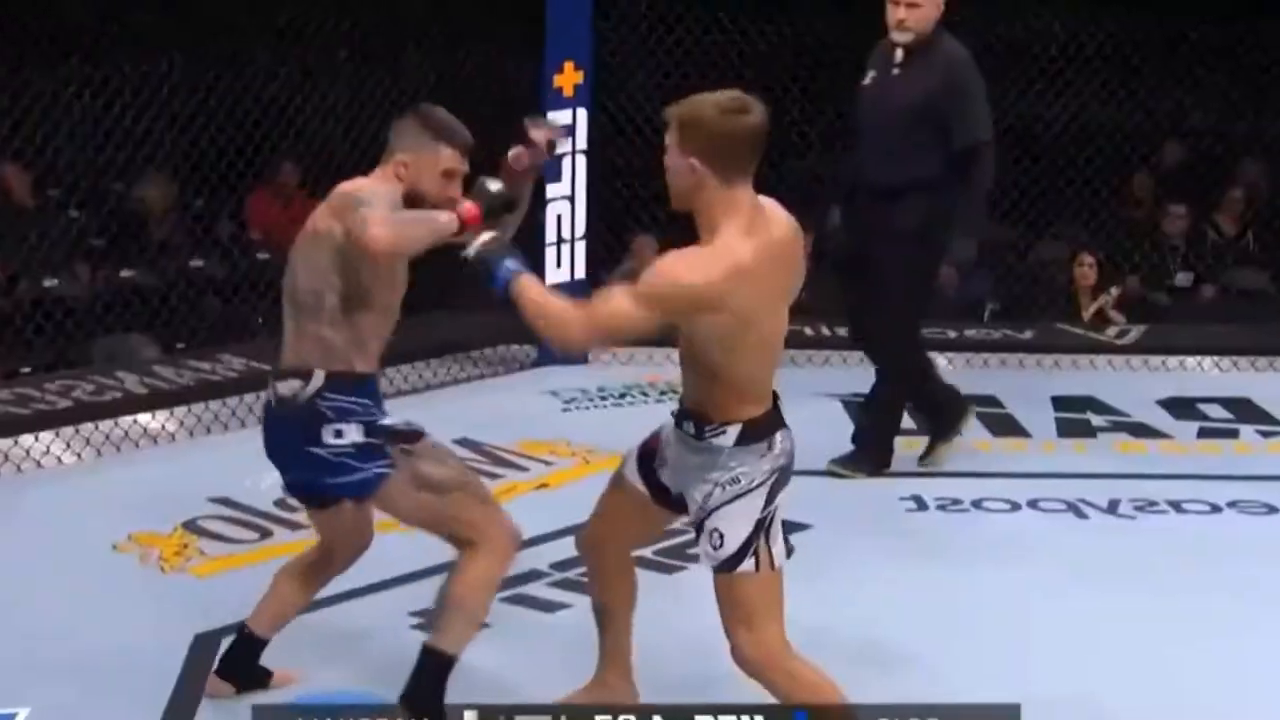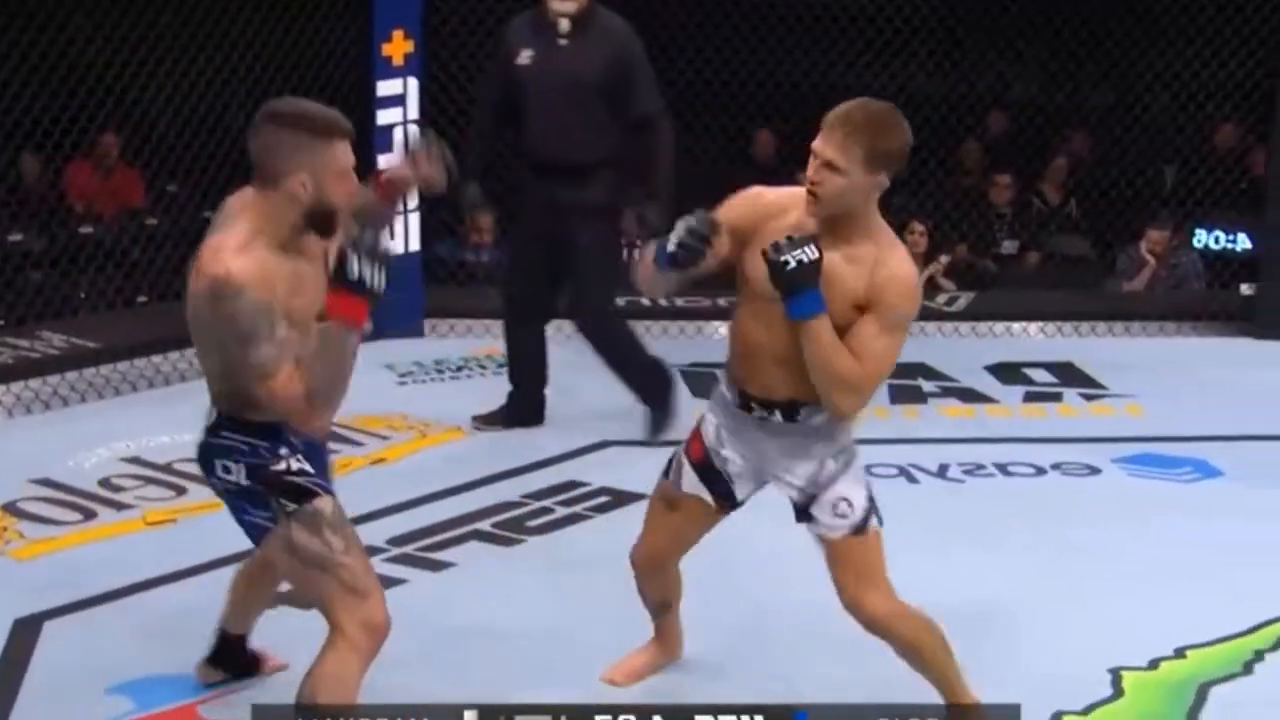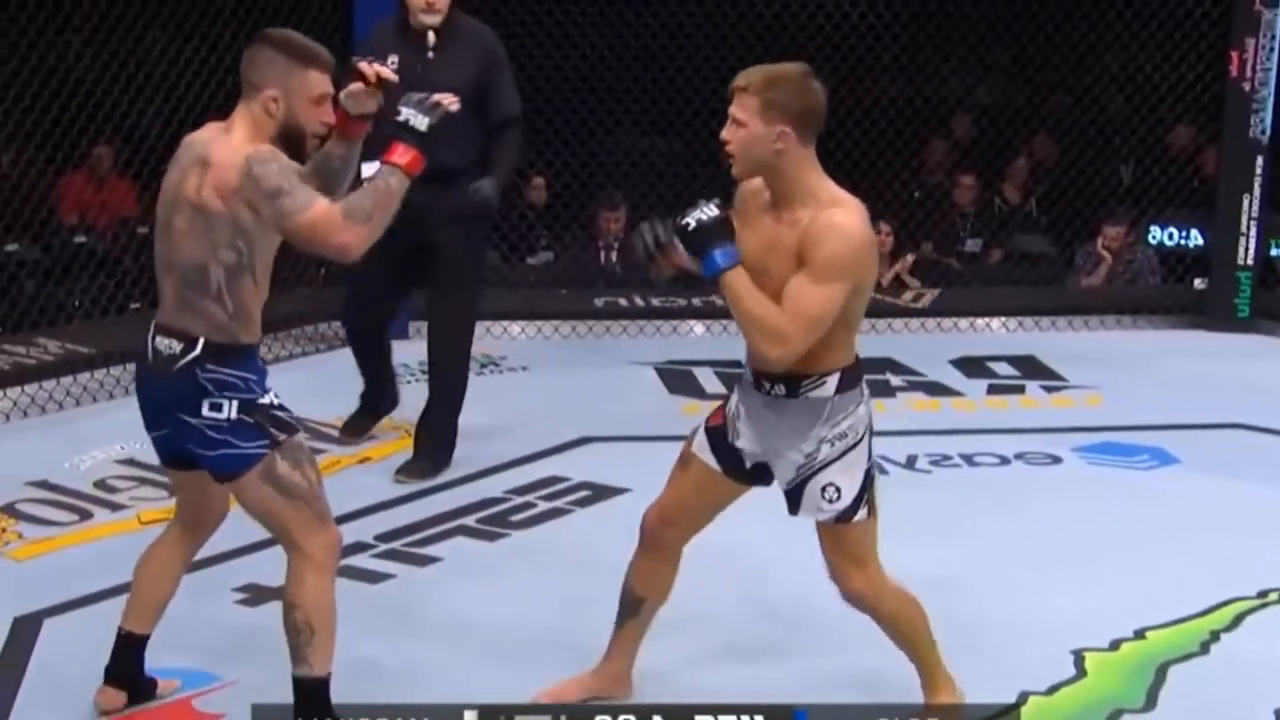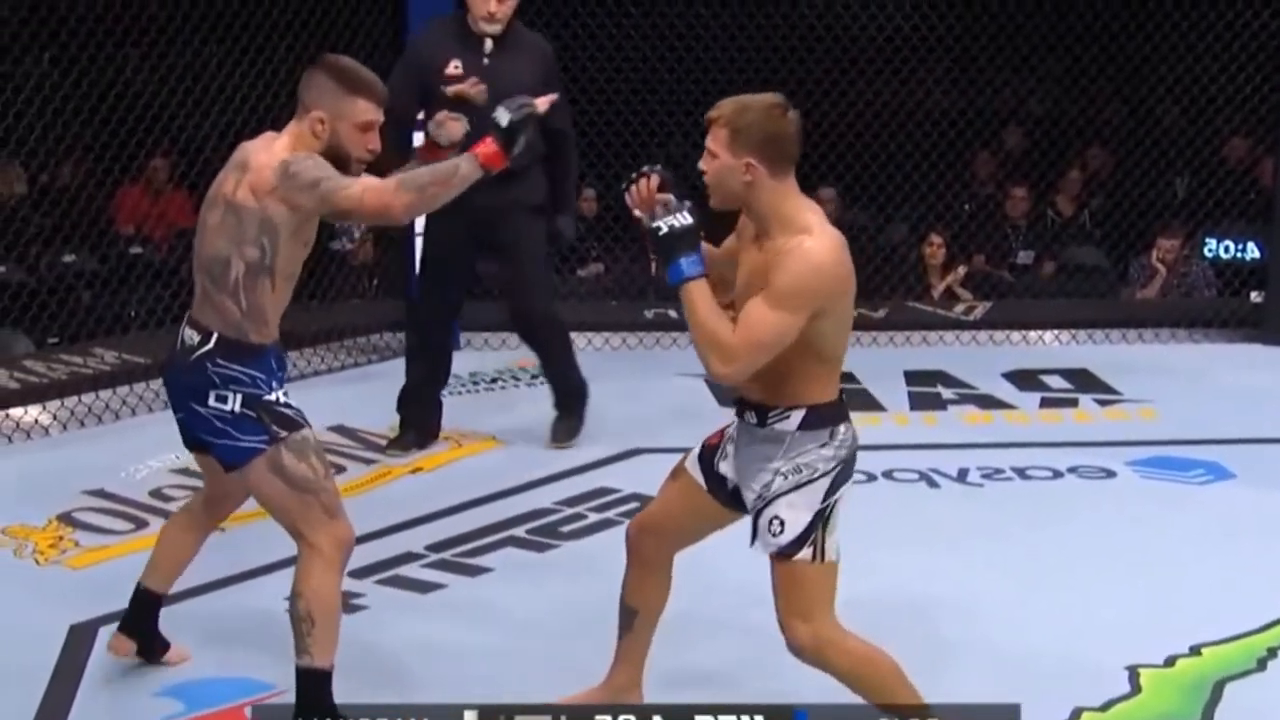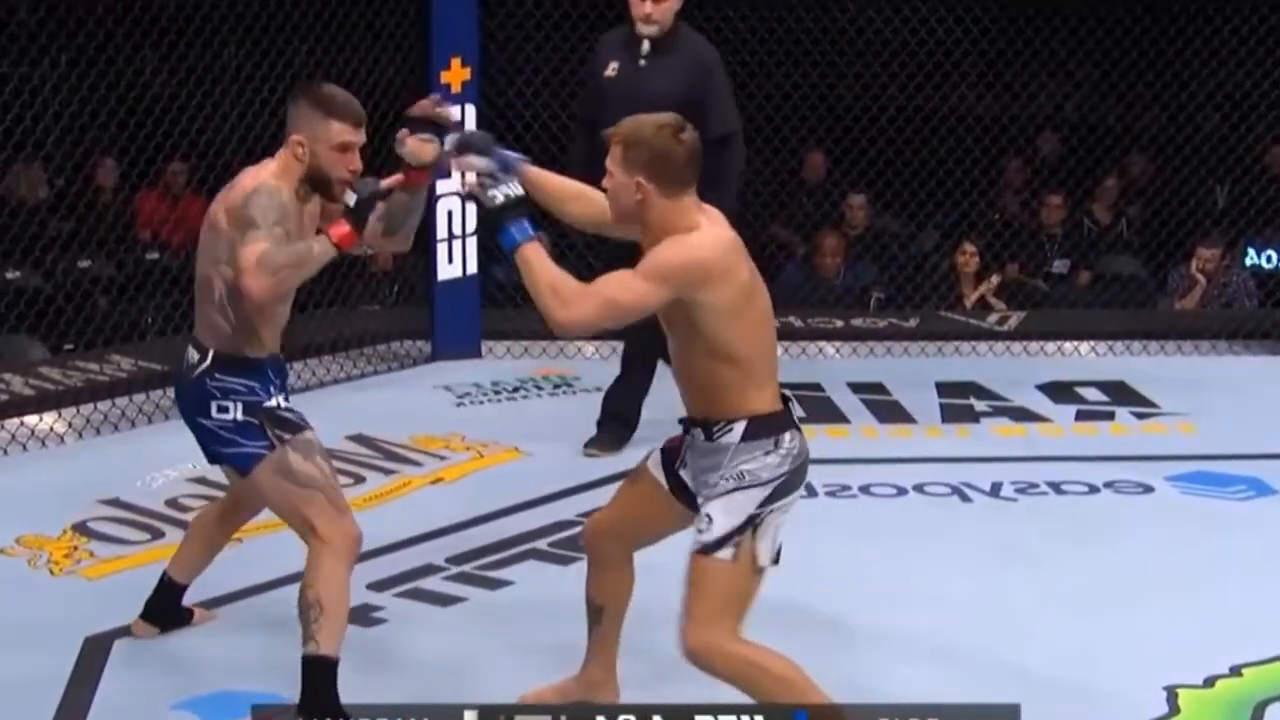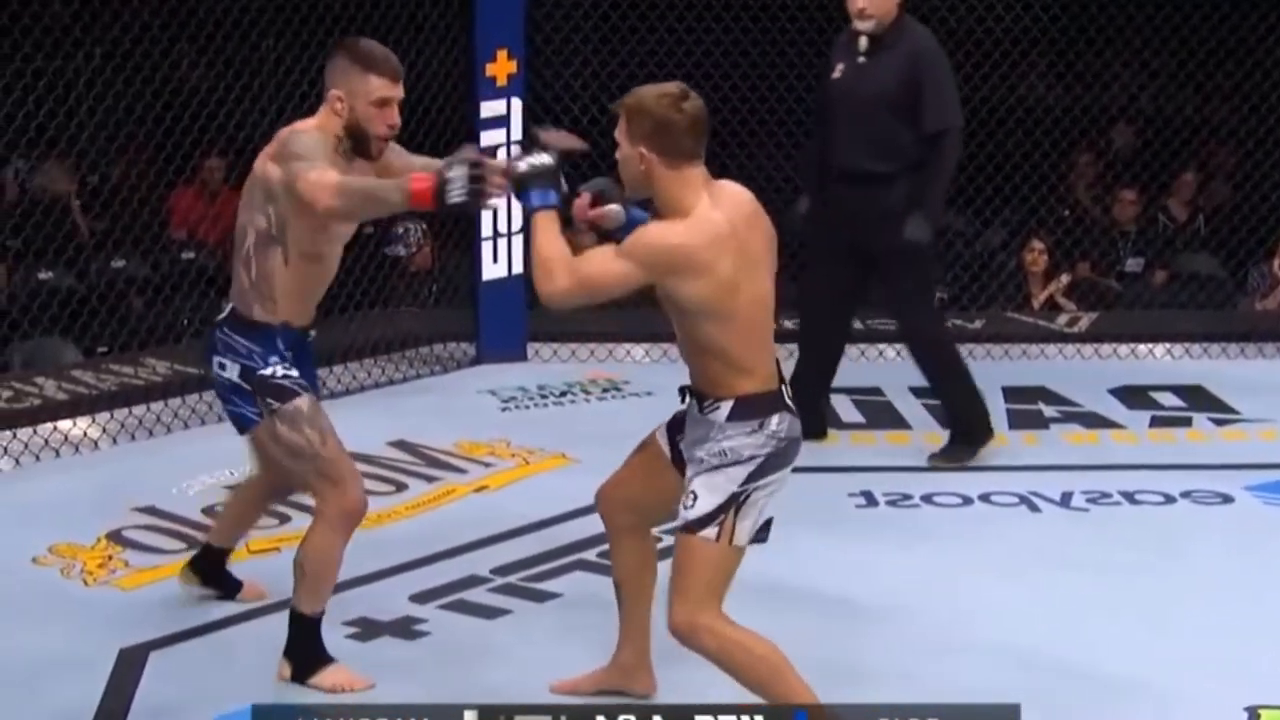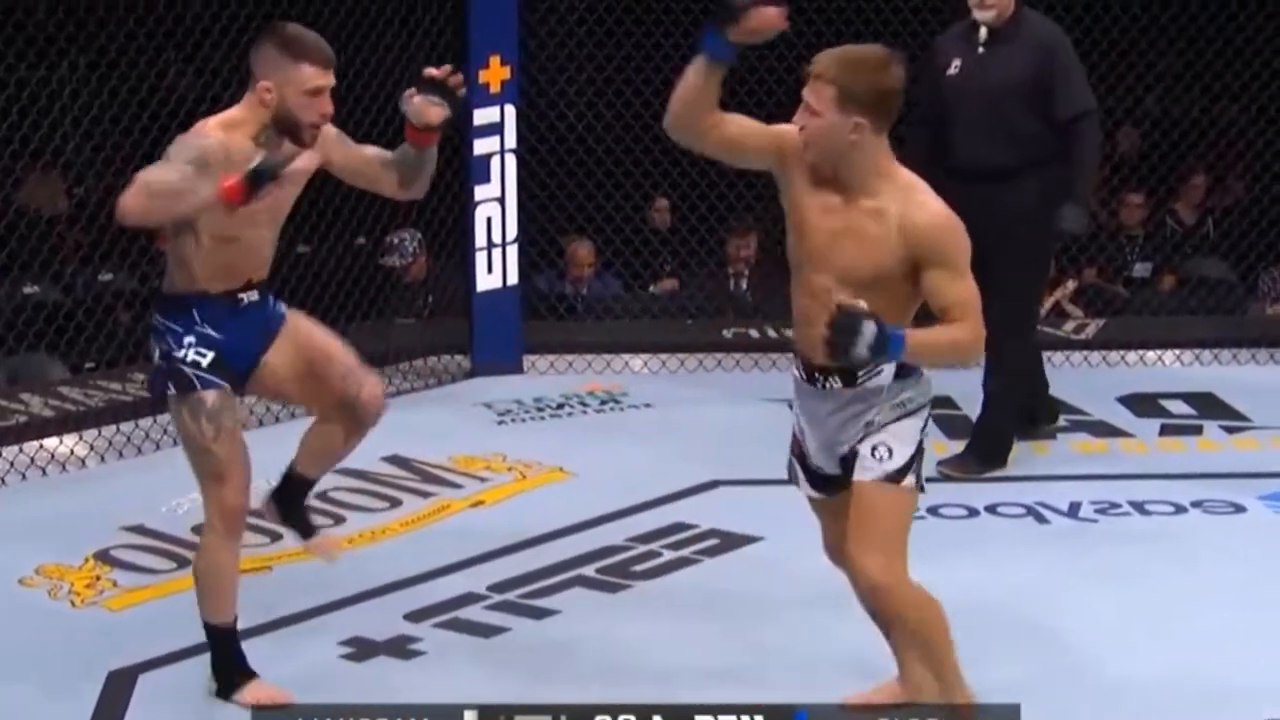
dt=0.7s
person 1, frame 1
left shoulder: (363, 203)
right shoulder: (366, 198)
right elbow: (381, 242)
left wrist: (516, 169)
right wrist: (464, 213)
left hip: (294, 414)
right hip: (335, 412)
left knee: (343, 542)
right knee: (494, 539)
left ankle: (237, 668)
person 1, frame 2
left shoulder: (262, 203)
right shoulder: (234, 278)
left elbow: (348, 236)
right elbow: (311, 416)
left wrist: (391, 187)
right wrist: (350, 303)
left hip: (287, 432)
right hip: (260, 453)
left knee: (290, 551)
right knee: (362, 620)
left ankle: (228, 655)
person 1, frame 3
left shoulder: (205, 144)
right shoulder: (250, 165)
left elbow: (317, 194)
right elbow: (345, 237)
left wrist: (355, 122)
right wrist: (404, 148)
left hip: (168, 369)
right hip: (219, 382)
left knee: (195, 521)
right knee: (315, 546)
person 1, frame 4
left shoulder: (268, 152)
right shoulder: (291, 170)
left elbow: (382, 197)
right elbow: (393, 202)
right wrist: (493, 148)
left hip: (204, 363)
right hip: (235, 376)
left knee: (214, 501)
right knee: (328, 537)
left ankle: (137, 630)
person 1, frame 5
left shoulder: (309, 191)
right shoulder: (264, 195)
left elbow: (394, 236)
right elbow: (260, 284)
left wrist: (415, 170)
right wrist: (340, 232)
left hip: (231, 378)
right hip: (237, 388)
left knee: (247, 496)
right knee: (336, 534)
left ankle: (159, 610)
person 1, frame 6
left shoulder: (366, 151)
right shoulder: (302, 145)
left elbow: (438, 178)
right elbow: (330, 199)
left wrist: (476, 174)
right wrist: (430, 191)
left hip: (284, 343)
right hip: (256, 349)
left knee: (280, 476)
right knee: (344, 499)
left ankle: (208, 566)
right ankle: (302, 655)
person 1, frame 7
left shoulder: (314, 136)
right shoulder: (210, 142)
left elbow: (408, 184)
right elbow: (135, 206)
left wrist: (427, 129)
right wrist: (241, 185)
left hip: (256, 314)
right hip: (193, 328)
left knee: (363, 397)
right knee: (228, 496)
left ankle: (289, 498)
right ankle: (229, 669)
person 2, frame 1
left shoulder: (704, 275)
right shoulder: (773, 222)
left elbow: (575, 333)
left wrist: (507, 270)
left hip: (732, 457)
right hip: (692, 434)
left knee: (760, 651)
right knee: (601, 540)
right ankle: (615, 680)
person 2, frame 2
left shoulder: (893, 275)
right shoulder: (761, 208)
left elbow: (846, 400)
right elbow: (651, 281)
left wrist: (804, 300)
right wrist: (675, 256)
left hip: (818, 438)
right hip: (734, 420)
left knee: (874, 607)
right knee: (649, 556)
left ankle: (963, 703)
right ankle: (667, 640)
person 2, frame 3
left shoulder: (839, 229)
right shoulder: (755, 193)
left elbow: (779, 344)
left wrist: (721, 258)
right wrist: (689, 252)
left hip: (825, 414)
right hip: (755, 401)
left knee: (858, 581)
right knee: (660, 527)
left ankle: (937, 678)
right ankle: (612, 673)
person 2, frame 4
left shoulder: (812, 256)
right shoulder: (758, 219)
left elbow: (727, 361)
right elbow: (725, 279)
left wrist: (680, 260)
right wrist: (669, 219)
left hip: (805, 445)
right hip: (750, 430)
left knee: (810, 633)
right knee: (647, 537)
person 2, frame 5
left shoulder: (690, 254)
right shoulder: (689, 217)
left elbow: (571, 314)
right elbow: (591, 209)
left wrist: (513, 225)
right wrist: (498, 158)
left hip: (755, 456)
right hip: (707, 442)
left knee: (708, 641)
right knee: (606, 534)
right ankle: (596, 679)
person 2, frame 6
left shoulder: (675, 242)
right shoulder: (732, 198)
left elbow: (557, 287)
left wrist: (541, 196)
right wrist: (627, 224)
left hip: (746, 432)
right hip: (714, 413)
left knee: (694, 619)
right knee: (618, 504)
right ankle: (631, 665)
person 2, frame 7
left shoulder: (925, 221)
right shoulder: (795, 154)
left elbow: (970, 338)
right elbow: (686, 126)
left wrist: (891, 344)
left hip: (883, 400)
right hip: (815, 394)
left knee: (875, 571)
right knee: (848, 558)
left ankle: (962, 706)
right ankle: (918, 679)
person 3, frame 1
left shoulder: (953, 64)
right shoulder: (881, 57)
left elbow: (977, 155)
left wrist: (963, 228)
right wrist: (844, 202)
left hip: (915, 220)
right hip: (868, 212)
left knee: (892, 333)
right knee: (869, 327)
left ankle: (873, 448)
right ankle: (942, 405)
person 3, frame 2
left shoulder: (615, 37)
left elbow: (649, 120)
right elbow: (492, 110)
left wrist: (653, 194)
right wrist: (476, 175)
left hip: (595, 190)
right hip: (539, 187)
left knee: (588, 305)
right knee: (521, 298)
left ankle: (655, 389)
right ankle: (525, 402)
person 3, frame 3
left shoulder: (480, 45)
right shoulder: (380, 44)
left elbow: (509, 124)
left wrist: (496, 178)
left hip: (459, 204)
left knee: (450, 326)
right knee: (365, 312)
left ankle: (436, 443)
right ankle: (377, 398)
person 3, frame 4
left shoulder: (536, 52)
right shoulder: (432, 44)
left elbow: (559, 135)
right elbow: (395, 119)
left wrist: (566, 207)
left hip: (519, 199)
right hip: (451, 198)
left knee: (533, 308)
right knee: (430, 314)
left ankle: (570, 401)
right ankle: (418, 421)
person 3, frame 5
left shoulder: (698, 57)
right shoulder: (609, 48)
left elbow: (728, 143)
right elbow: (587, 127)
left wrist: (719, 213)
left knee: (645, 316)
left ankle: (618, 420)
person 3, frame 6
left shoulder: (920, 50)
right shoulder: (844, 47)
left elbow: (946, 139)
left wrist: (924, 213)
right wrist: (813, 192)
left hip: (895, 206)
right hip: (842, 200)
left knee: (917, 319)
right knee: (820, 311)
left ankle: (971, 425)
right ankle: (806, 417)
person 3, frame 7
left shoulder: (1044, 41)
right shoulder: (951, 44)
left elbow: (1082, 124)
right elbow: (925, 125)
left wrist: (1075, 198)
left hip: (1027, 200)
right hip: (970, 198)
left knee: (1010, 318)
right knee: (994, 313)
left ankle: (989, 445)
right ankle: (1034, 407)
